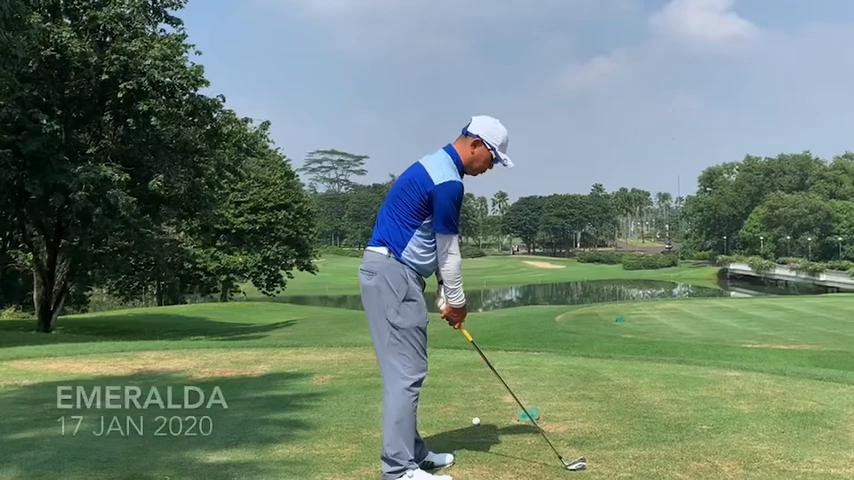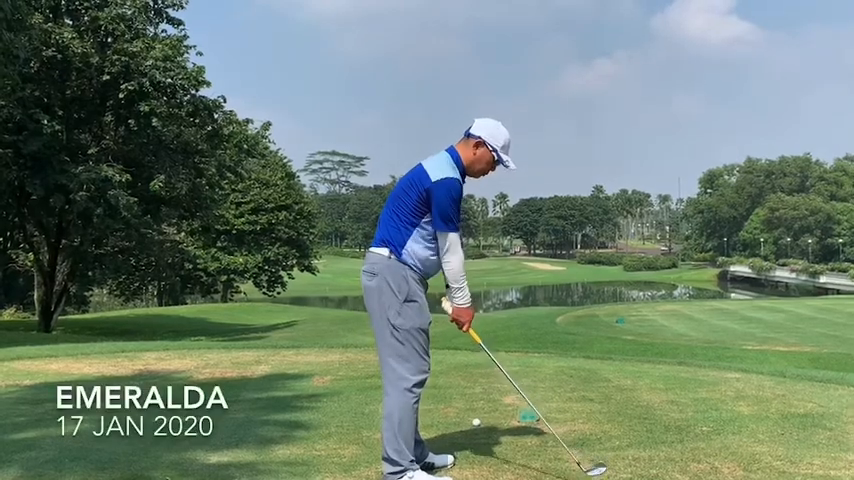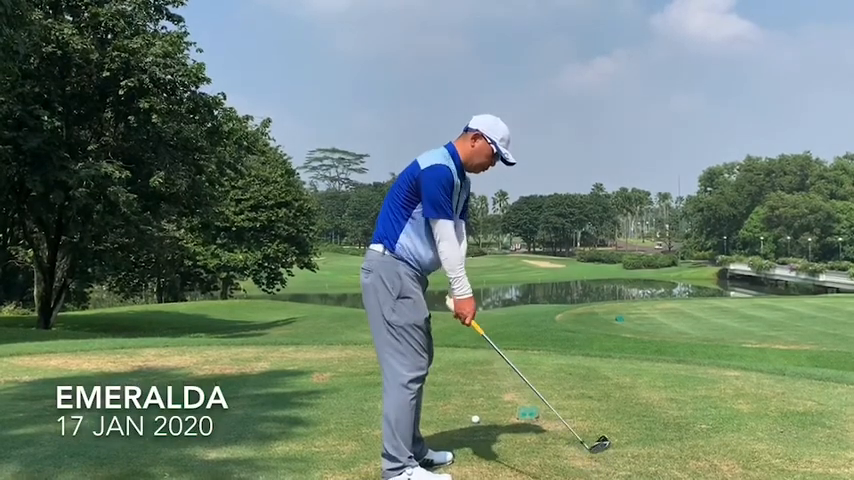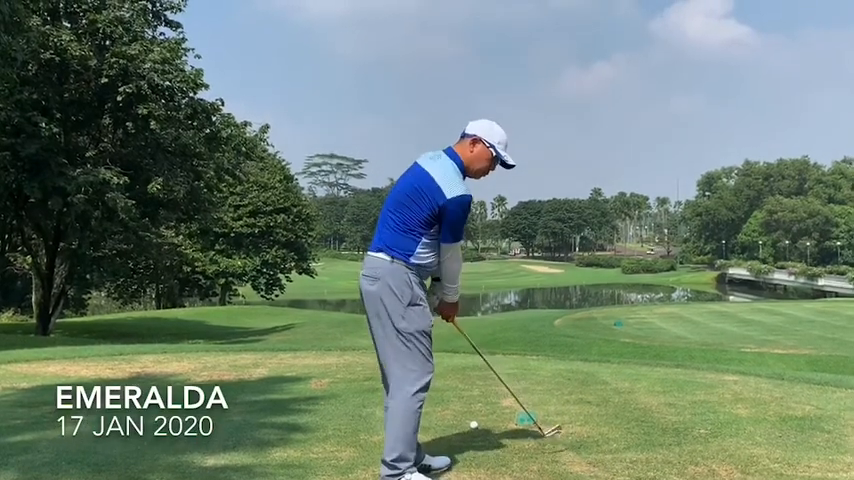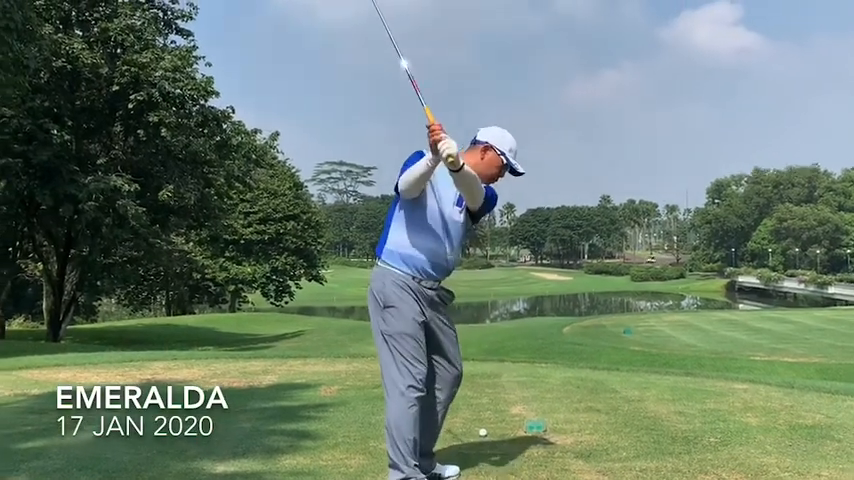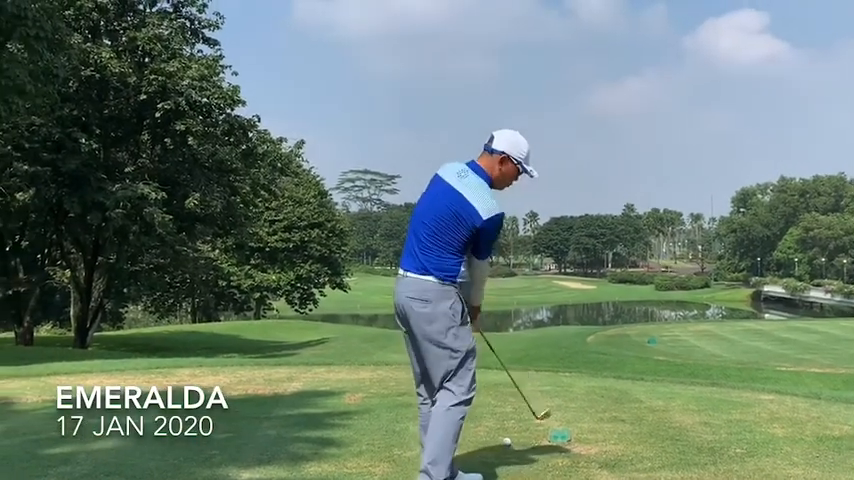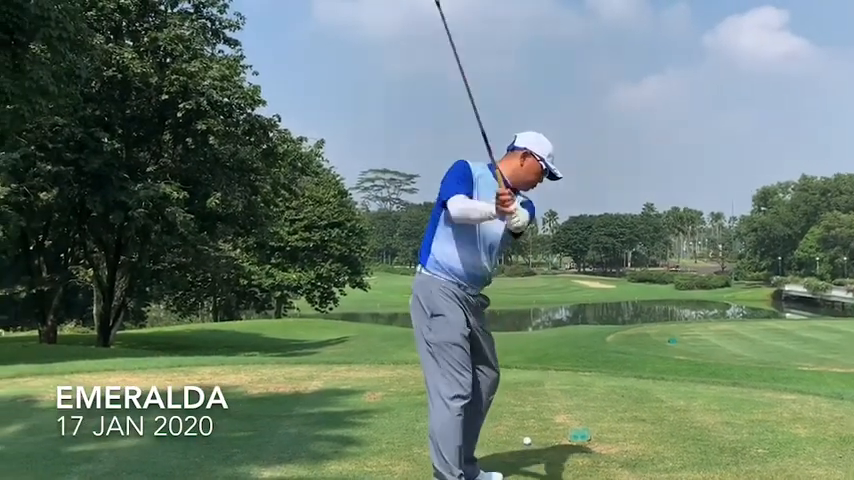
dt=0.7s
person 1, frame 1
left shoulder: (437, 166)
right shoulder: (448, 181)
left elbow: (441, 245)
right elbow: (449, 249)
left wrist: (447, 291)
right wrist: (457, 300)
left hip: (394, 271)
right hip: (393, 273)
left knee: (407, 368)
right knee: (406, 371)
left ankle: (411, 450)
person 1, frame 2
left shoulder: (443, 170)
right shoulder: (446, 180)
left elbow: (447, 246)
right elbow: (450, 249)
left wrist: (453, 294)
right wrist: (462, 301)
left hip: (397, 273)
right hip: (393, 274)
left knee: (407, 369)
right knee: (407, 372)
person 1, frame 3
left shoulder: (459, 179)
right shoulder: (437, 169)
left elbow: (457, 237)
right elbow: (444, 238)
left wrist: (457, 290)
right wrist: (463, 292)
left hip: (406, 272)
right hip: (392, 271)
left knee: (416, 363)
right knee: (405, 368)
left ankle: (412, 450)
person 1, frame 4
left shoulder: (431, 162)
right shoulder: (455, 192)
right elbow: (451, 252)
left wrist: (438, 282)
right wrist: (449, 295)
left hip: (384, 274)
right hip: (396, 279)
left knee: (402, 374)
right knee: (413, 376)
person 1, frame 5
left shoulder: (483, 193)
right shoulder: (421, 162)
left elbow: (470, 189)
right elbow: (407, 187)
left wrist: (452, 155)
right wrist: (434, 157)
left hip: (432, 290)
right hip: (396, 284)
left knee: (447, 375)
right knee: (407, 381)
person 1, frame 6
left shoulder: (448, 172)
right shoulder: (488, 211)
right elbow: (478, 267)
left wrist: (464, 299)
right wrist: (474, 305)
left hip: (408, 289)
right hip: (435, 297)
left knee: (432, 389)
right knee: (456, 390)
person 1, frame 7
left shoulder: (523, 202)
right shoulder: (465, 171)
left elbow: (518, 224)
right elbow: (458, 209)
left wrist: (509, 210)
right wrist: (495, 211)
left hip: (470, 296)
right hip: (438, 291)
left knee: (484, 381)
right knee: (452, 389)
